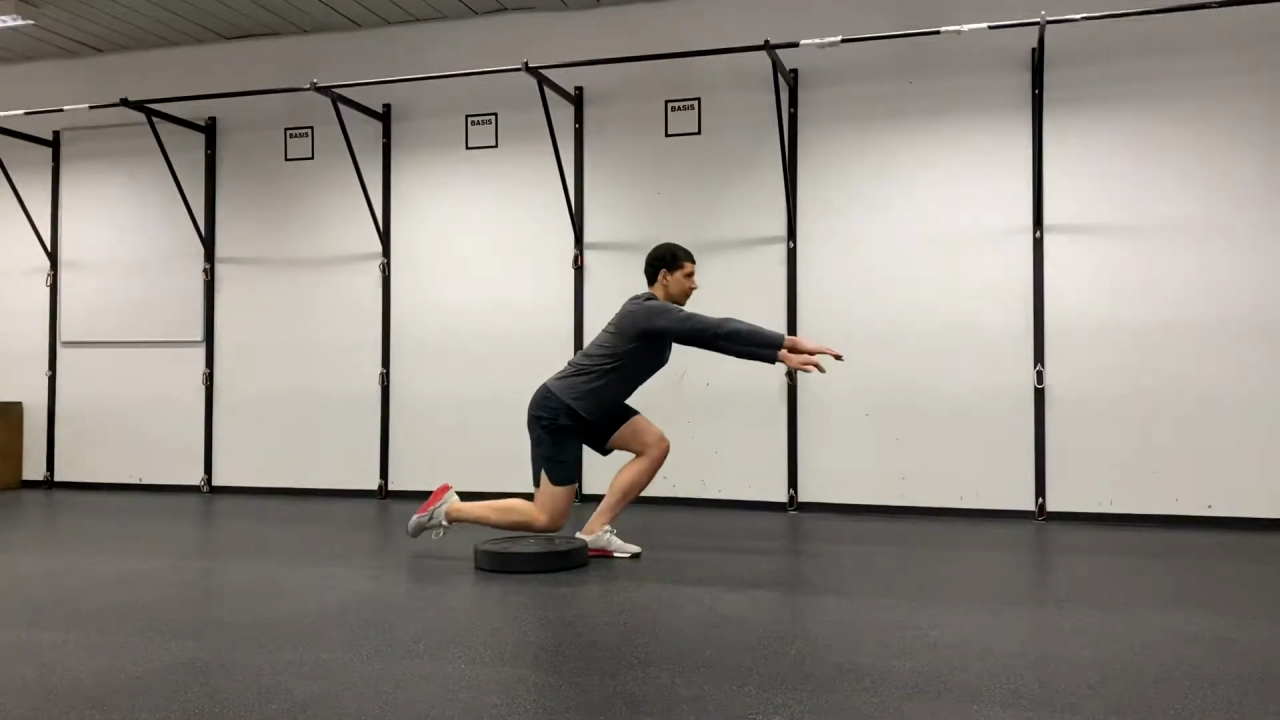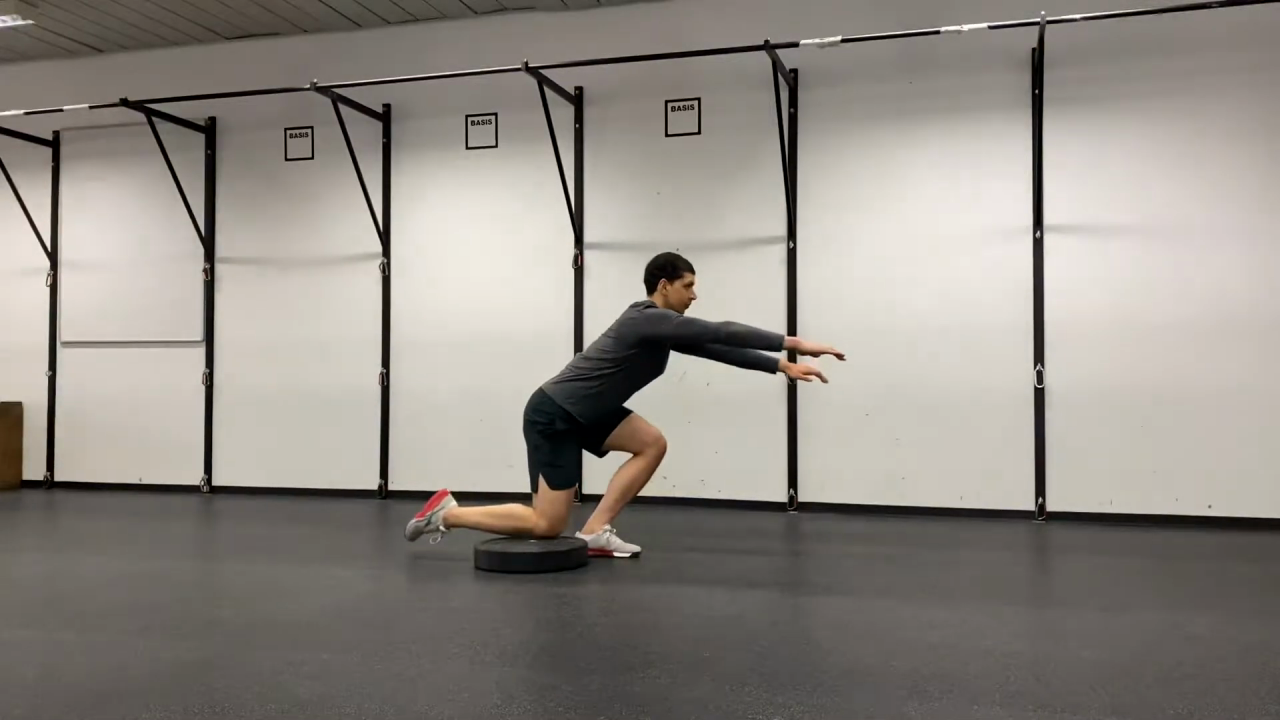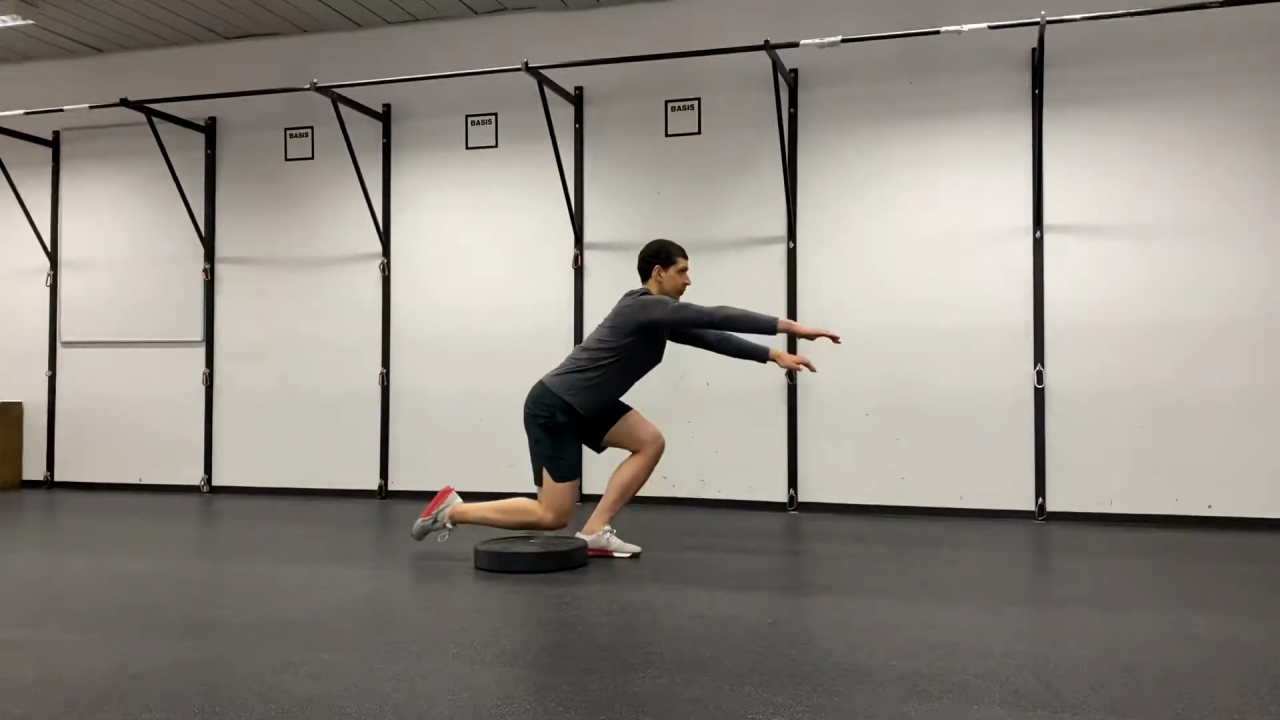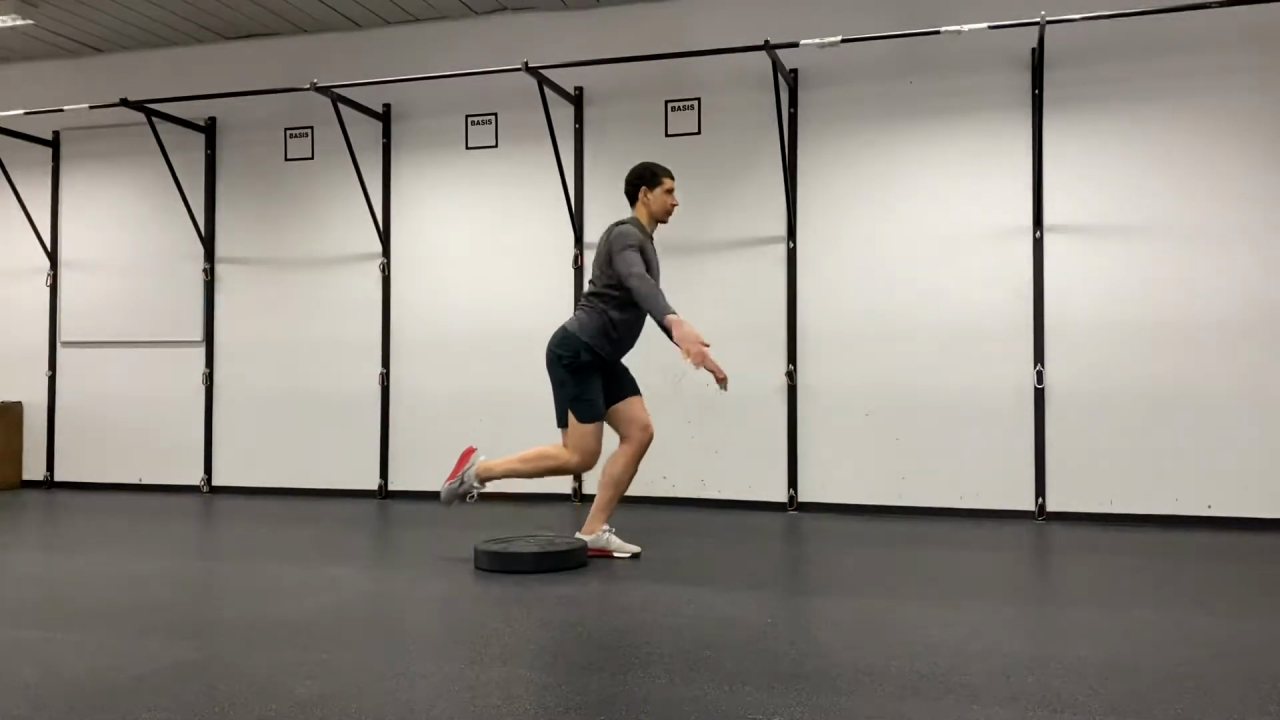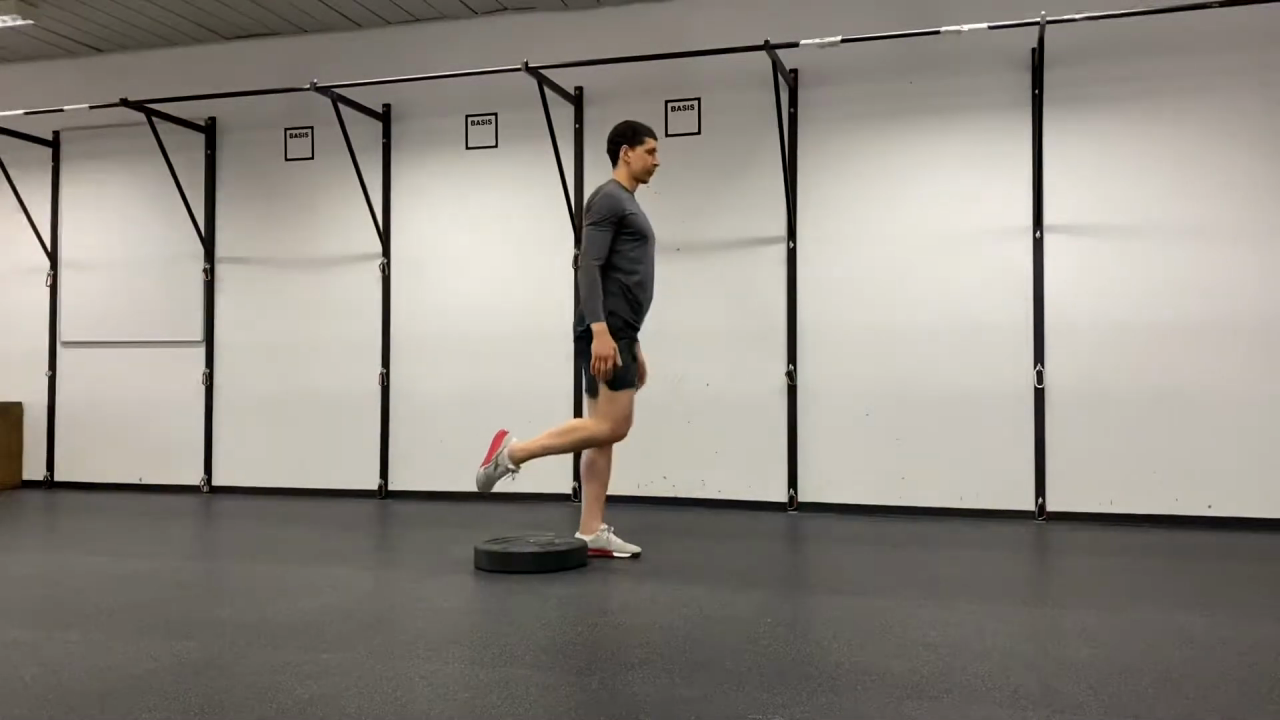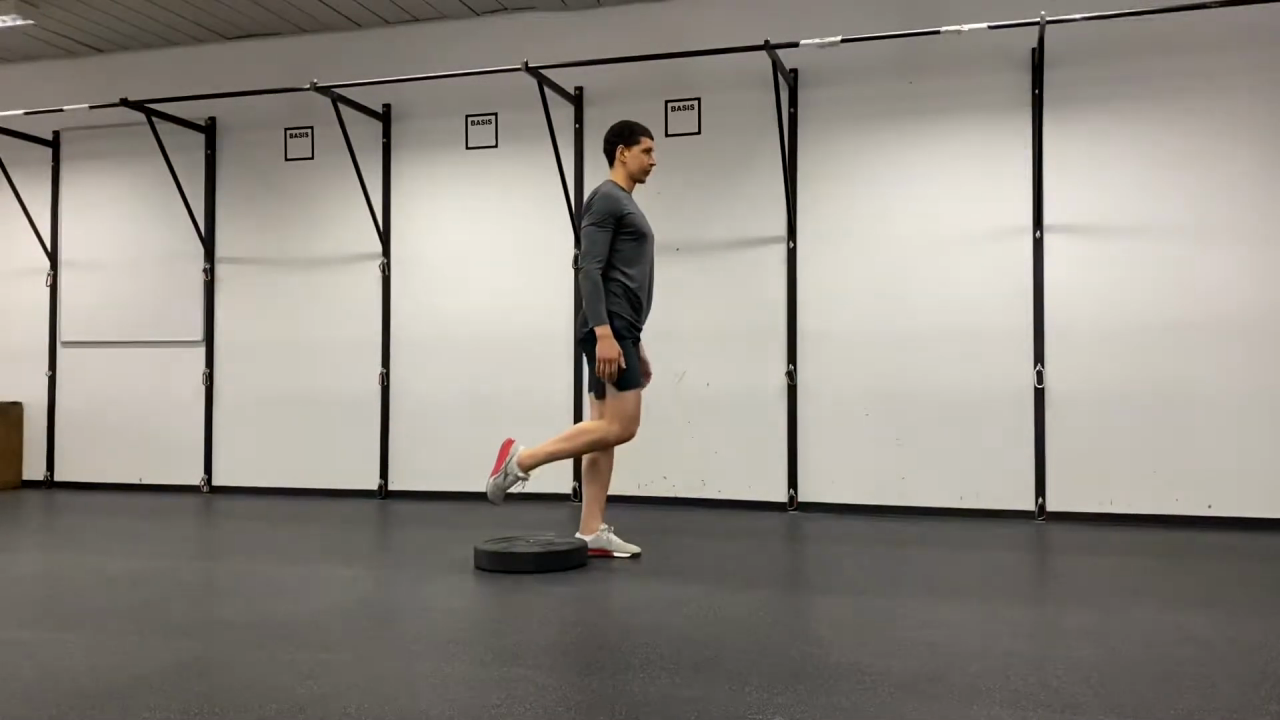
dt=0.5s
person 1, frame 1
left shoulder: (662, 317)
right shoulder: (647, 313)
left elbow: (716, 339)
right elbow: (718, 330)
left wrist: (781, 354)
right wrist: (790, 341)
left hip: (587, 407)
right hip: (557, 410)
left knee: (655, 445)
right knee: (548, 519)
left ankle: (595, 533)
right ankle: (446, 509)
person 1, frame 2
left shoulder: (659, 326)
right shoulder: (649, 320)
left elbow: (715, 347)
right elbow: (718, 333)
left wrist: (781, 365)
right wrist: (792, 342)
left hip: (581, 411)
right hip: (553, 415)
left knee: (652, 444)
right knee: (548, 524)
left ankle: (595, 532)
right ankle: (445, 513)
person 1, frame 3
left shoulder: (657, 317)
right shoulder: (643, 306)
left elbow: (708, 337)
right elbow: (713, 318)
left wrist: (773, 355)
right wrist: (787, 325)
left hip: (580, 405)
right hip: (552, 408)
left knee: (650, 442)
right knee: (552, 516)
left ankle: (595, 532)
right ankle: (452, 511)
person 1, frame 4
left shoulder: (641, 240)
right shoulder: (625, 235)
left elbow: (655, 304)
right elbow: (638, 283)
left wrist: (698, 351)
right wrist: (678, 327)
left hip: (602, 354)
right hip: (577, 351)
left knee: (640, 433)
right knee: (579, 457)
left ankle: (594, 533)
right ankle: (479, 469)
person 1, frame 5
left shoulder: (627, 206)
right shoulder: (608, 198)
right elbow: (589, 267)
left wrist: (633, 346)
right wrist: (600, 331)
left hip: (616, 329)
right hip: (604, 330)
left knee: (605, 430)
right knee: (611, 426)
left ankle: (591, 532)
right ankle: (513, 452)
person 1, frame 6
left shoulder: (625, 205)
right shoulder: (606, 199)
right elbow: (590, 271)
left wrist: (636, 345)
right wrist: (604, 333)
left hip: (619, 329)
right hip: (607, 329)
left knee: (608, 430)
right knee: (618, 427)
left ankle: (591, 532)
right ankle: (520, 460)
